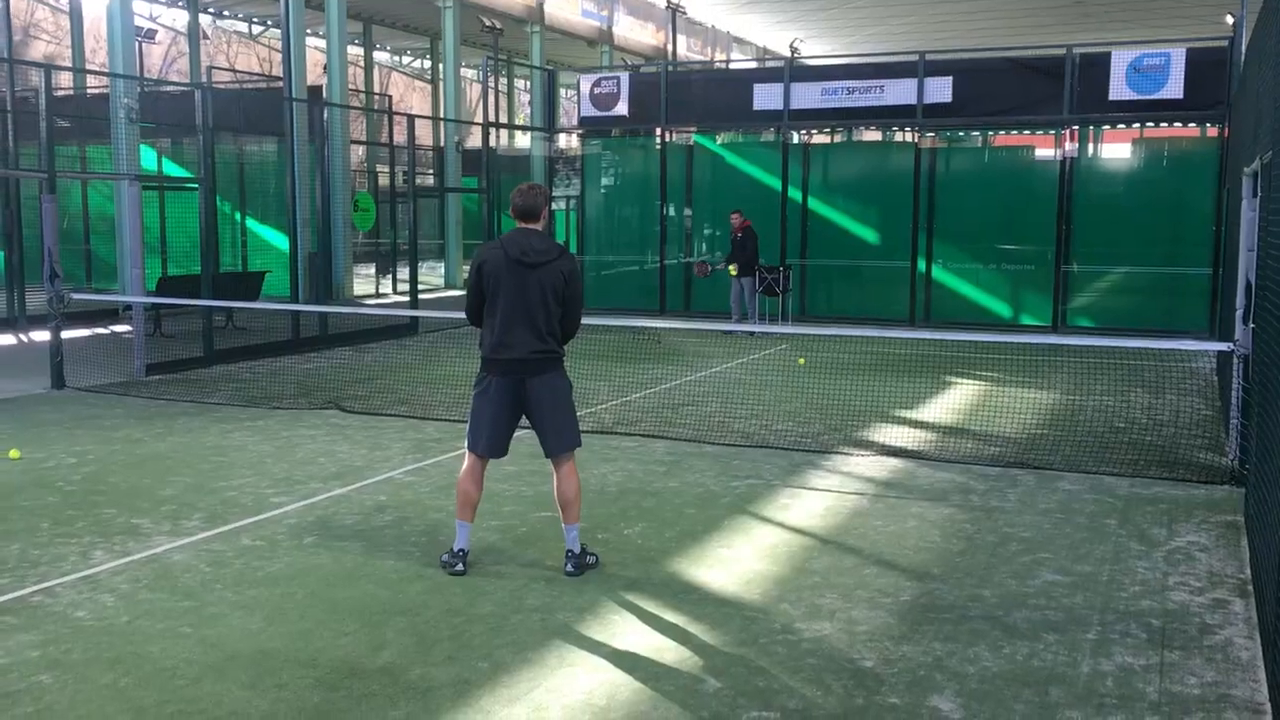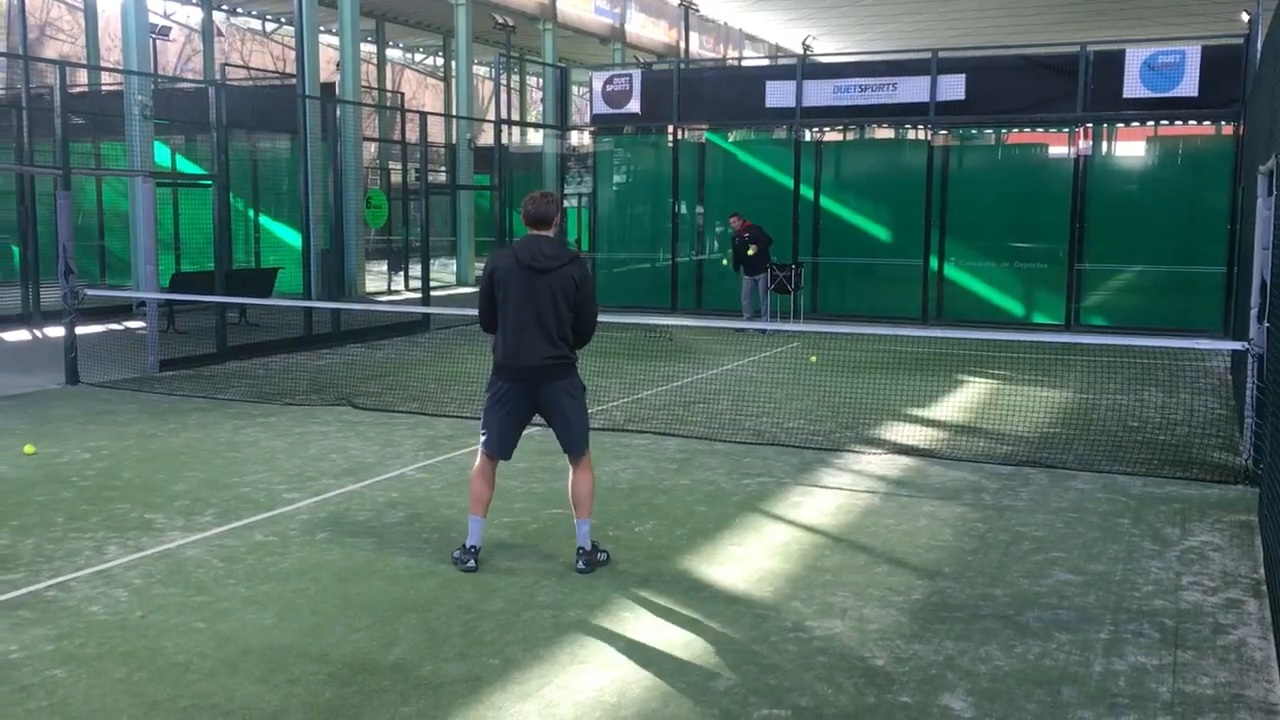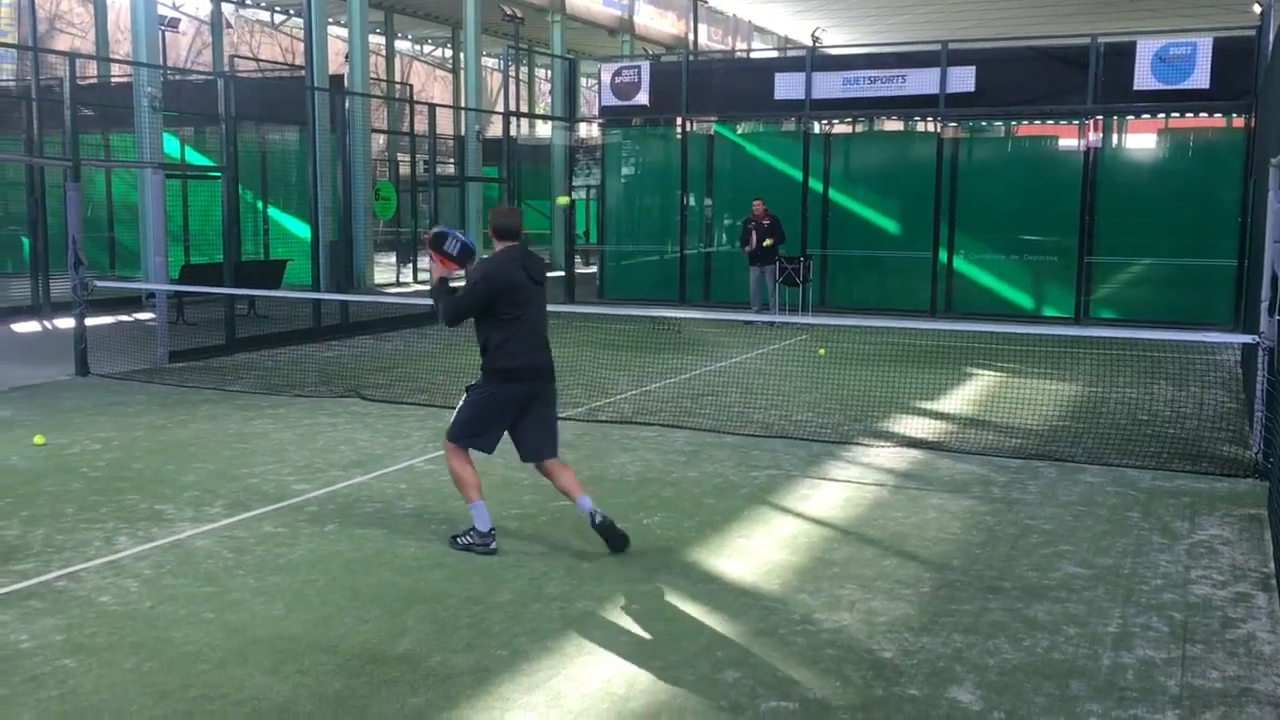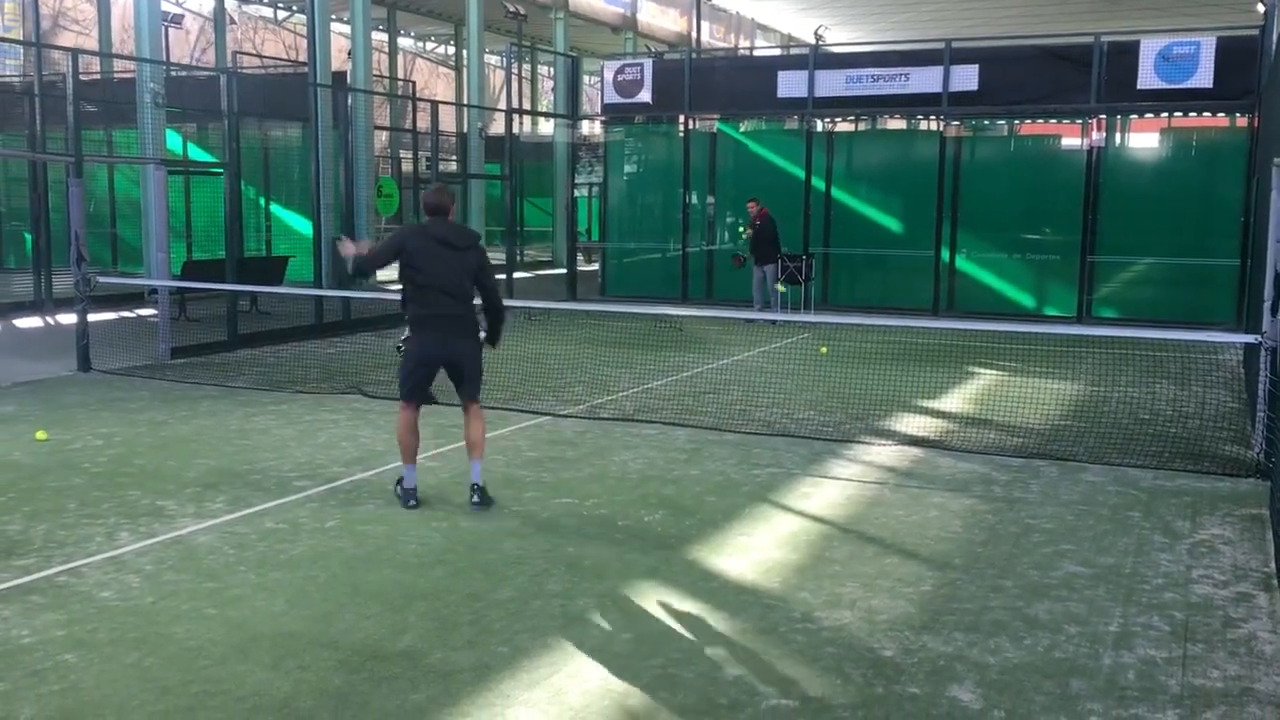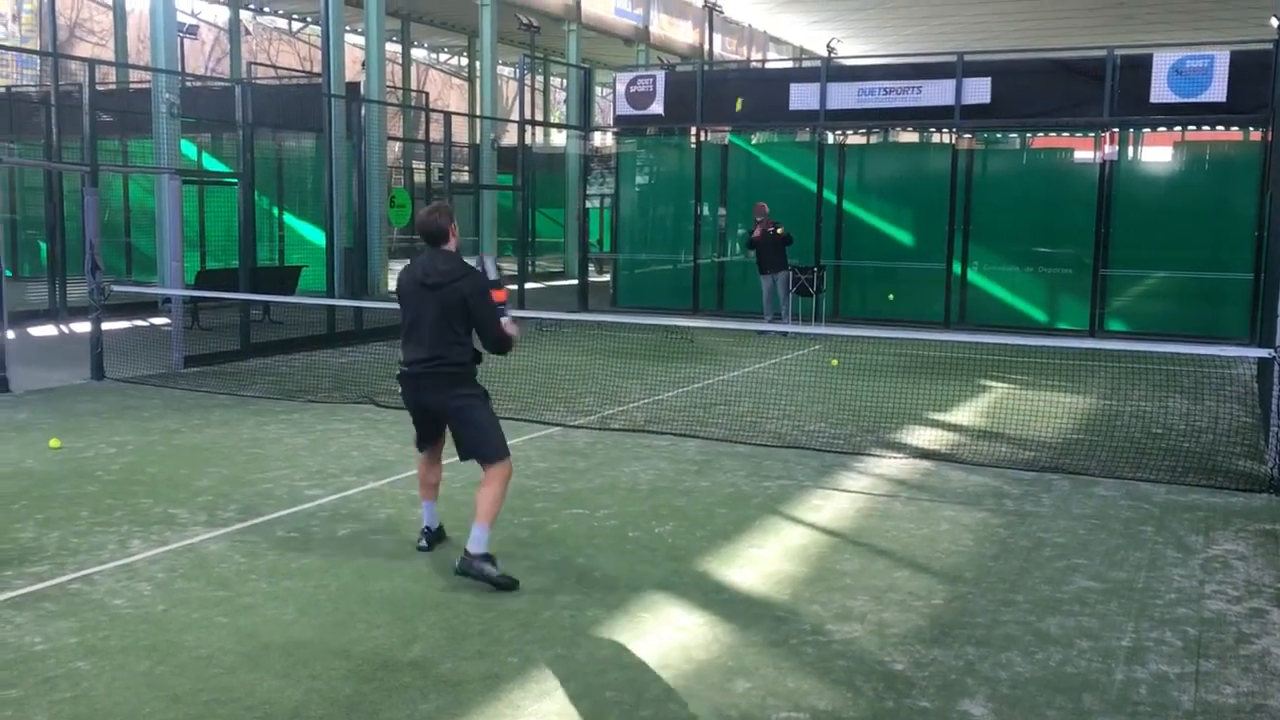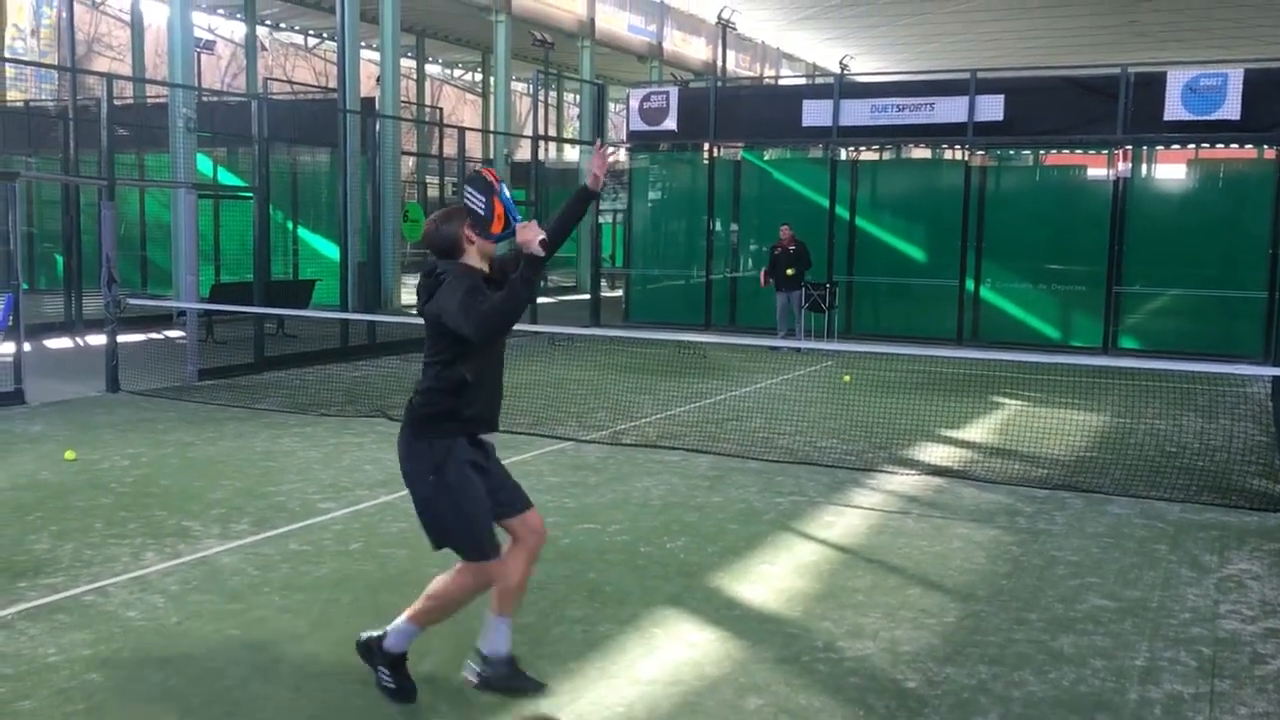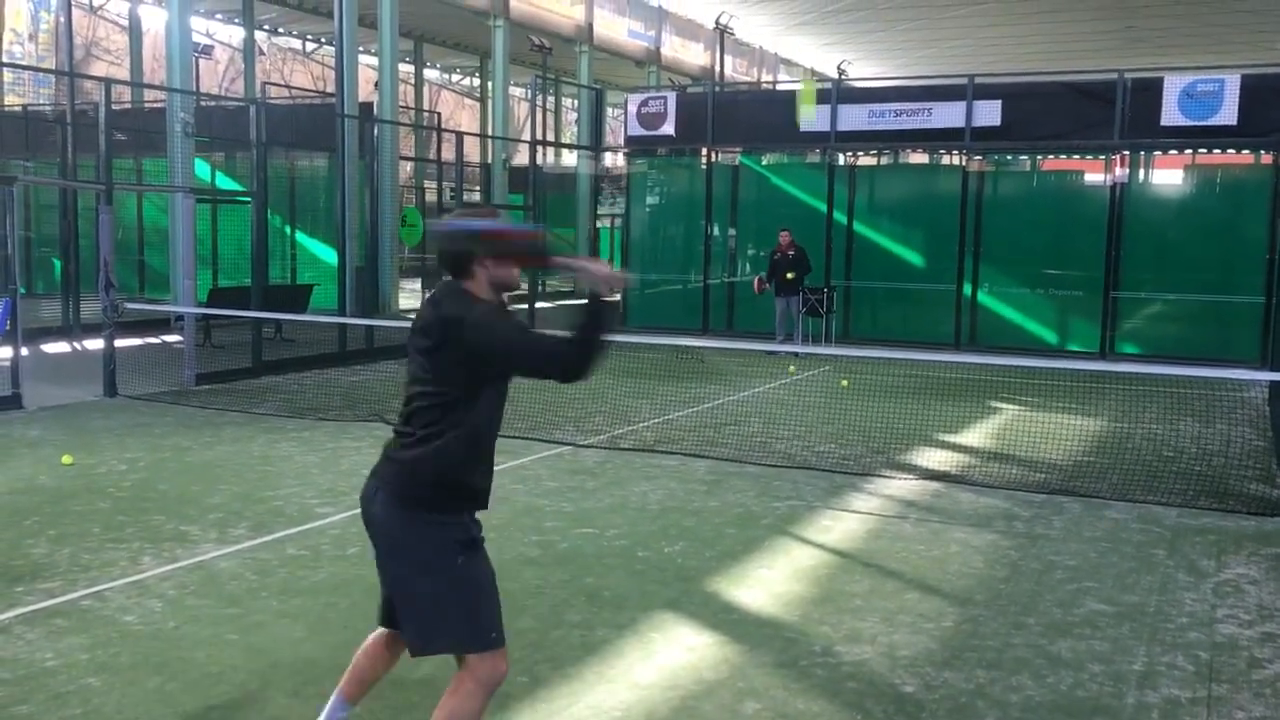
dt=0.7s
person 1, frame 1
left shoulder: (486, 256)
right shoulder: (563, 261)
left elbow: (473, 315)
right elbow: (571, 324)
left hip: (497, 370)
right hip: (545, 371)
left knee: (475, 460)
right knee: (564, 462)
left ankle: (459, 550)
right ankle: (574, 552)
person 1, frame 2
left shoulder: (499, 262)
right shoulder: (575, 266)
left elbow: (486, 322)
right elbow: (586, 328)
left hip: (510, 374)
right hip: (559, 375)
left knee: (486, 460)
right knee: (580, 460)
left ankle: (471, 547)
right ankle: (585, 549)
person 1, frame 3
left shoulder: (494, 270)
right shoulder: (532, 267)
left elbow: (452, 315)
left wrist: (439, 282)
right wrist: (457, 282)
left hip: (503, 380)
right hip: (540, 377)
left knee: (455, 448)
right knee: (548, 463)
left ankle: (483, 531)
right ankle: (597, 516)
person 1, frame 4
left shoulder: (409, 236)
right shoulder: (473, 244)
left elbow: (363, 268)
right elbow: (493, 299)
left wrist: (354, 254)
right wrist: (492, 337)
left hip: (425, 337)
right hip: (466, 338)
left knee: (409, 408)
right knee: (472, 407)
left ankle: (409, 486)
right ankle: (476, 486)
person 1, frame 5
left shoulder: (407, 277)
right shoulder: (470, 279)
right elbow: (493, 342)
right wrist: (507, 335)
left hip: (414, 383)
right hip: (454, 385)
left knee: (430, 450)
right knee: (499, 467)
left ankle: (430, 528)
right ankle: (476, 556)
person 1, frame 6
left shoulder: (485, 278)
right shoulder: (455, 285)
left elbow: (546, 242)
right elbow: (488, 325)
left wrist: (590, 188)
right wrist: (529, 260)
left hip: (464, 438)
right hip: (436, 441)
left knee: (530, 533)
right knee: (484, 566)
left ankle: (493, 658)
right ankle: (388, 646)
person 1, frame 7
left shoulder: (449, 314)
right shoulder: (473, 320)
right elbow: (566, 364)
right wrist: (597, 295)
left hip: (390, 491)
right hip: (429, 512)
left knee: (400, 629)
right knee: (486, 665)
